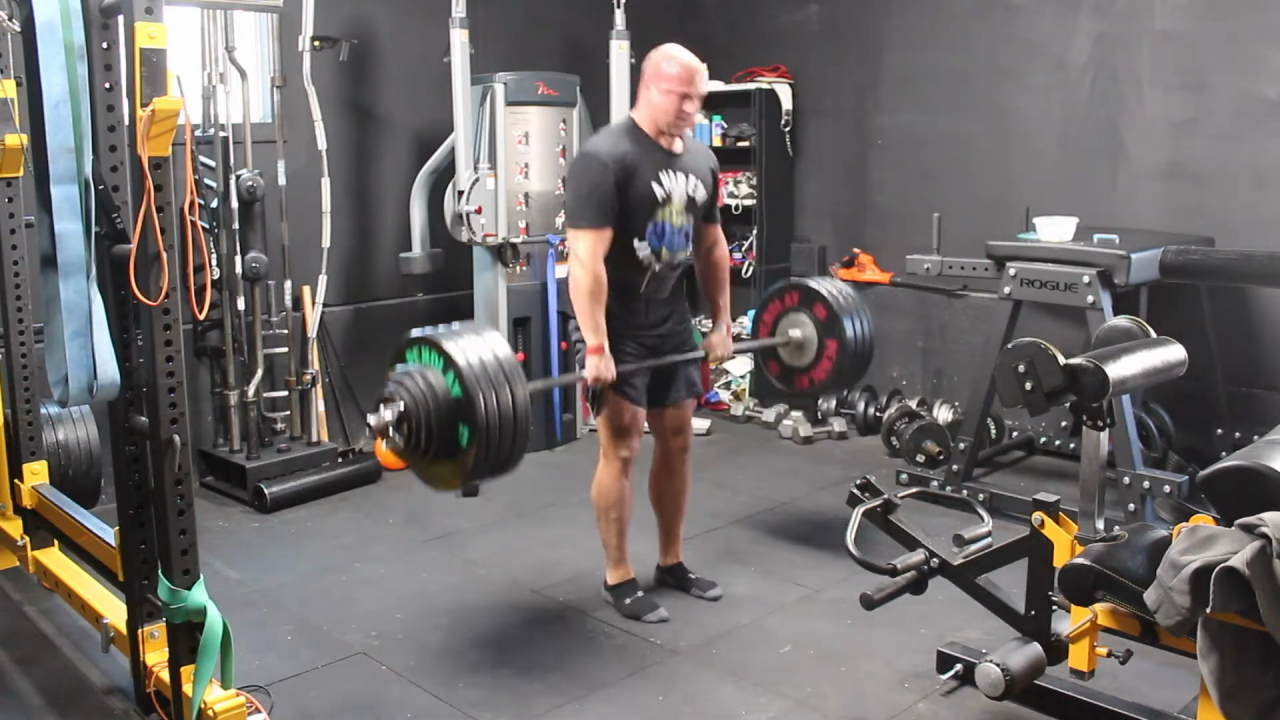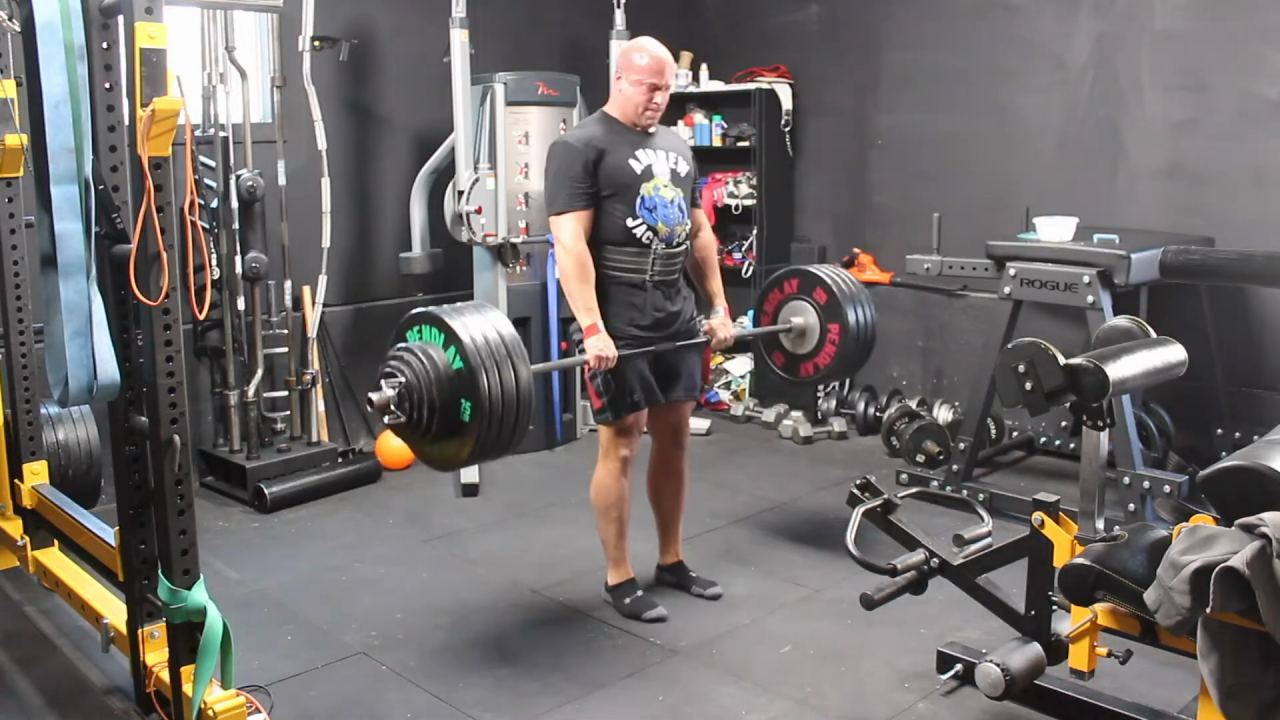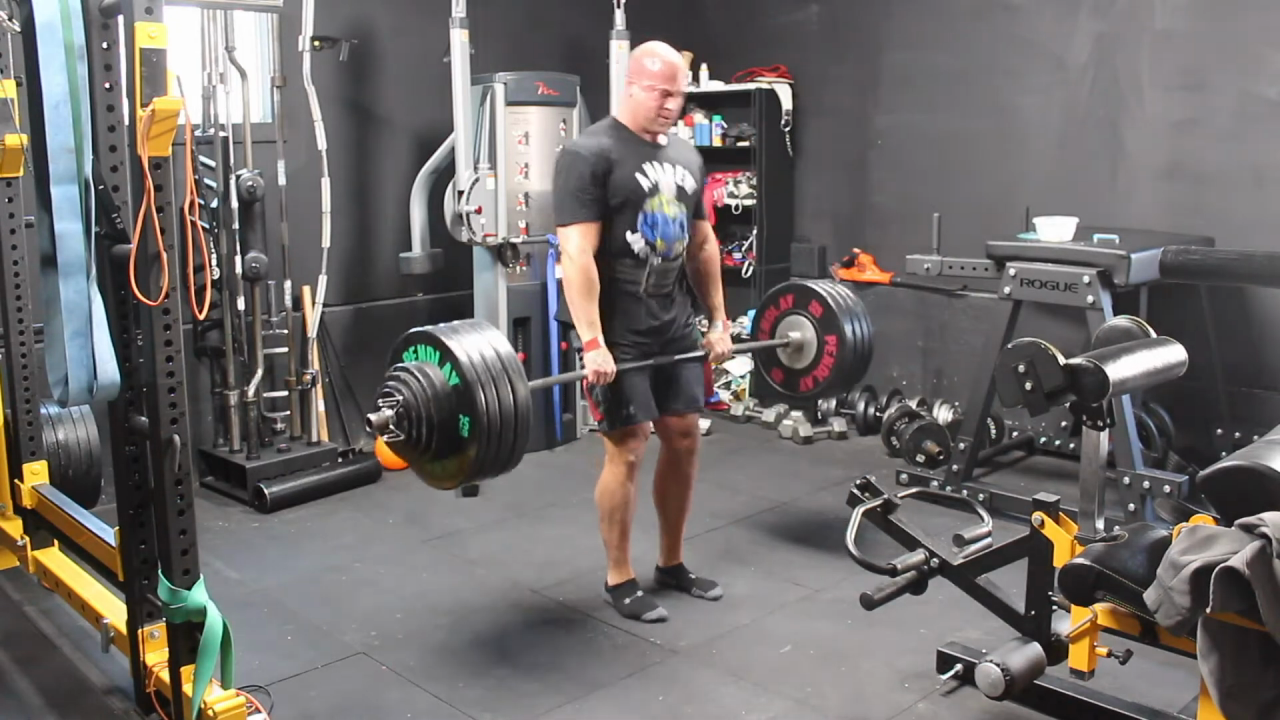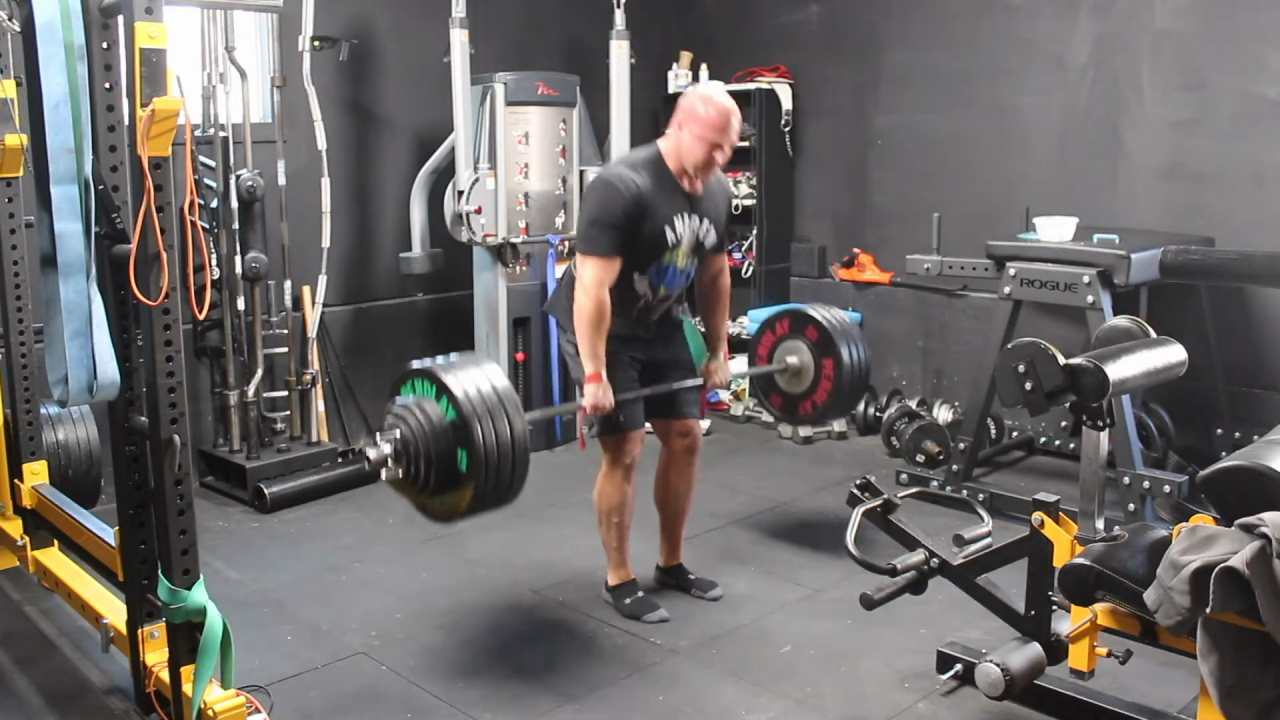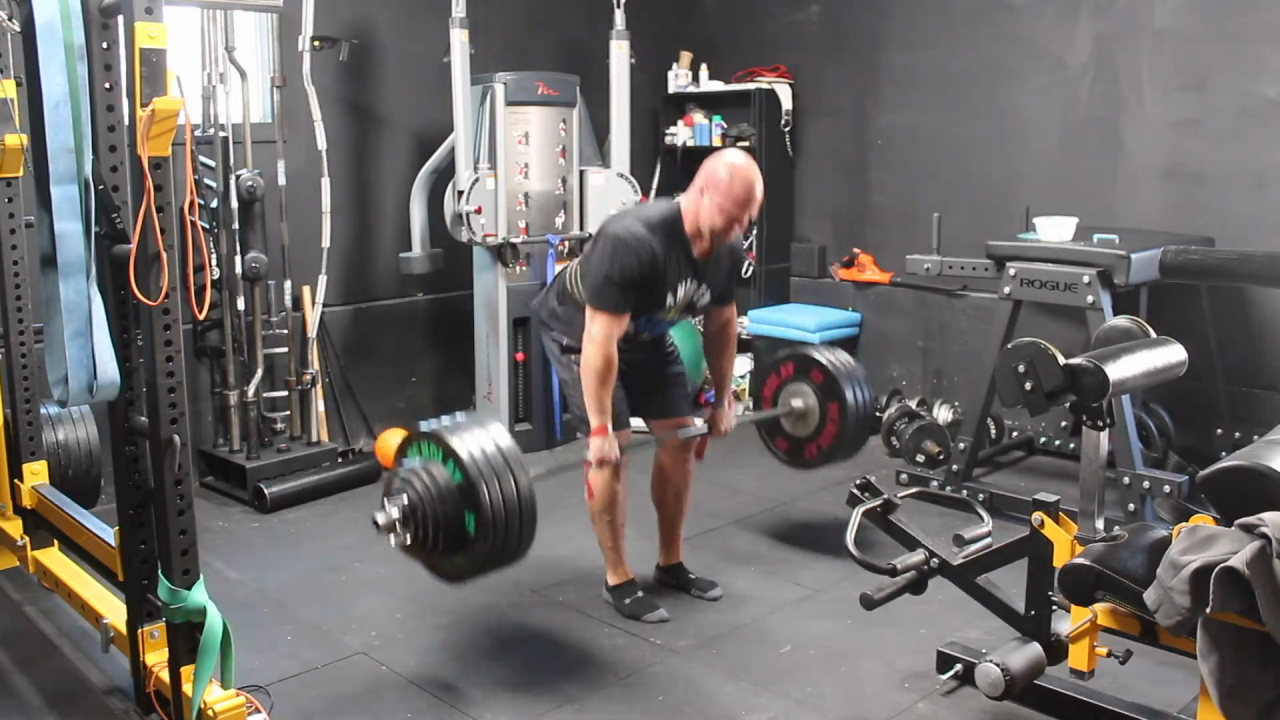
dt=0.2s
person 1, frame 1
left shoulder: (700, 159)
right shoulder: (605, 156)
left elbow: (712, 245)
right elbow: (587, 260)
left wrist: (721, 323)
right wrist: (596, 349)
left hip: (670, 317)
right hip: (613, 320)
left knee: (676, 437)
right knee: (622, 444)
left ankle: (672, 563)
right ankle: (618, 579)
person 1, frame 2
left shoulder: (675, 145)
right shoulder: (580, 145)
left elbow: (700, 232)
right elbow: (569, 243)
left wrist: (719, 307)
right wrist: (592, 328)
left hip: (678, 317)
right hip: (619, 324)
left knee: (673, 439)
right knee: (621, 444)
left ankle: (672, 562)
right ankle: (619, 579)
person 1, frame 3
left shoulder: (685, 155)
right shoulder: (588, 154)
left elbow: (703, 243)
right elbow: (577, 255)
left wrist: (718, 320)
right wrist: (593, 343)
left hip: (675, 326)
right hip: (617, 332)
left knee: (683, 443)
right knee: (626, 451)
left ankle: (672, 564)
right ankle: (619, 580)
person 1, frame 4
left shoulder: (716, 192)
right shoulder: (621, 187)
left elbow: (714, 275)
right elbow: (593, 288)
left wrist: (718, 351)
right wrist: (594, 376)
left hip: (661, 328)
right hip: (604, 332)
left knee: (684, 439)
right knee: (623, 452)
left ankle: (671, 565)
right ankle: (619, 580)
person 1, frame 5
left shoulder: (727, 247)
right shoulder: (632, 241)
left elbow: (721, 323)
right elbow: (601, 342)
left wrist: (723, 398)
right wrist: (599, 431)
left hip: (646, 337)
right hip: (576, 328)
left knee: (680, 440)
right knee: (614, 455)
left ankle: (671, 564)
right ankle: (618, 580)
